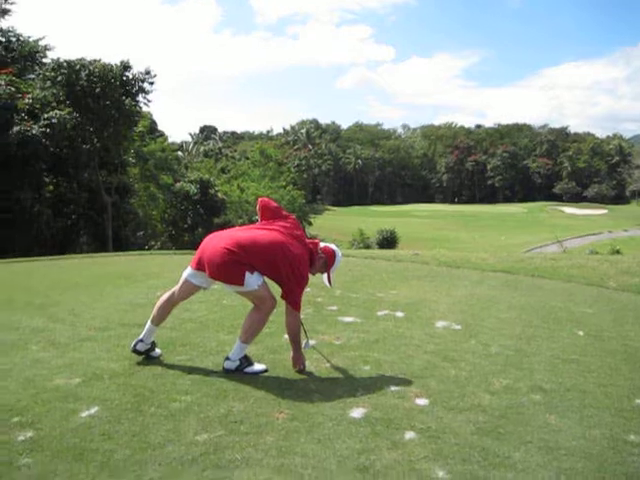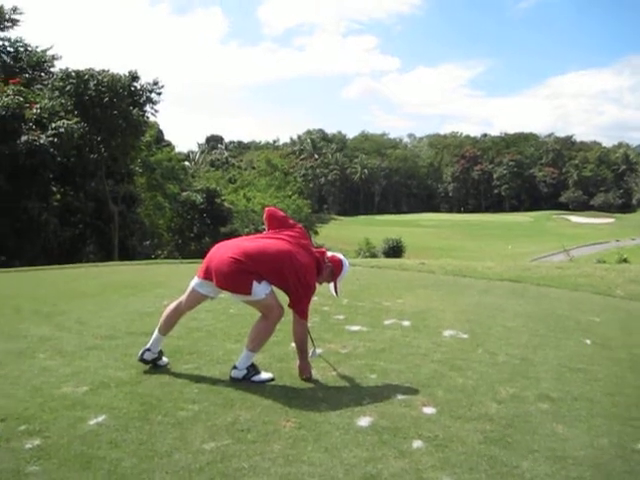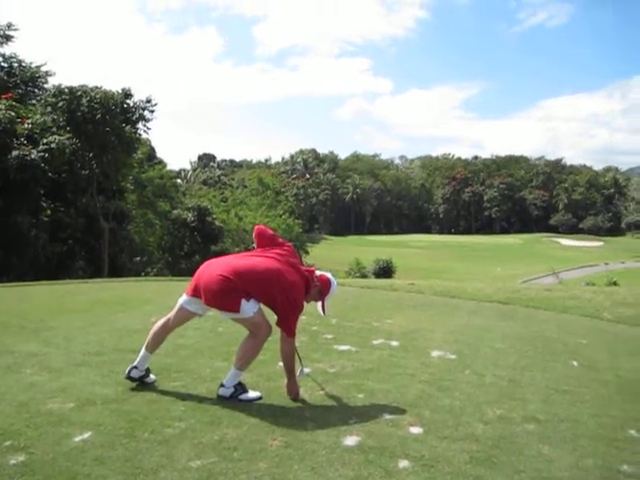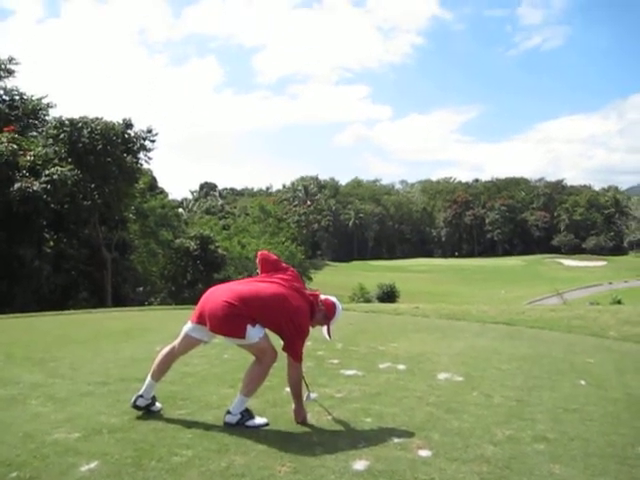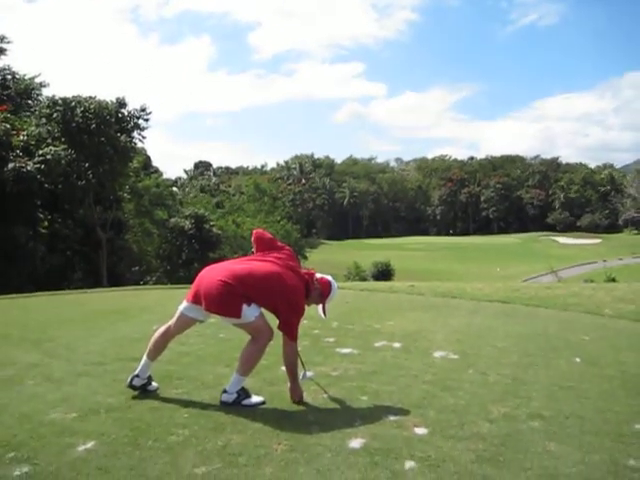
dt=1s
person 1, frame 1
left shoulder: (292, 225)
right shoulder: (299, 267)
left elbow: (262, 202)
right elbow: (292, 312)
right wrist: (297, 352)
left hip: (212, 241)
right hip: (228, 258)
left knee: (177, 294)
right knee: (266, 303)
left ankle: (143, 342)
right ankle: (235, 360)
person 1, frame 2
left shoulder: (299, 234)
right shoulder: (307, 276)
left elbow: (269, 212)
right elbow: (300, 320)
right wrist: (303, 361)
left hip: (219, 251)
right hip: (235, 267)
left knee: (184, 303)
right knee: (273, 311)
left ankle: (151, 351)
right ankle: (242, 368)
person 1, frame 3
left shoulder: (288, 252)
right shoulder: (295, 294)
left elbow: (258, 230)
right elbow: (287, 339)
right wrist: (291, 380)
left hip: (208, 269)
right hip: (224, 284)
left knee: (172, 320)
right knee: (261, 329)
left ankle: (138, 368)
right ankle: (229, 387)
person 1, frame 4
left shoulder: (292, 277)
right shoulder: (300, 318)
left elbow: (262, 256)
right elbow: (294, 365)
right wrist: (298, 405)
left hip: (213, 295)
right hip: (229, 311)
left knee: (177, 348)
right knee: (267, 355)
left ankle: (144, 397)
right ankle: (236, 413)
person 1, frame 5
left shoulder: (287, 255)
right shoulder: (296, 296)
left elbow: (257, 234)
right elbow: (289, 343)
right wrist: (294, 384)
left hip: (207, 275)
right hip: (225, 290)
left knee: (173, 328)
right knee: (263, 334)
left ankle: (140, 376)
right ankle: (232, 392)
